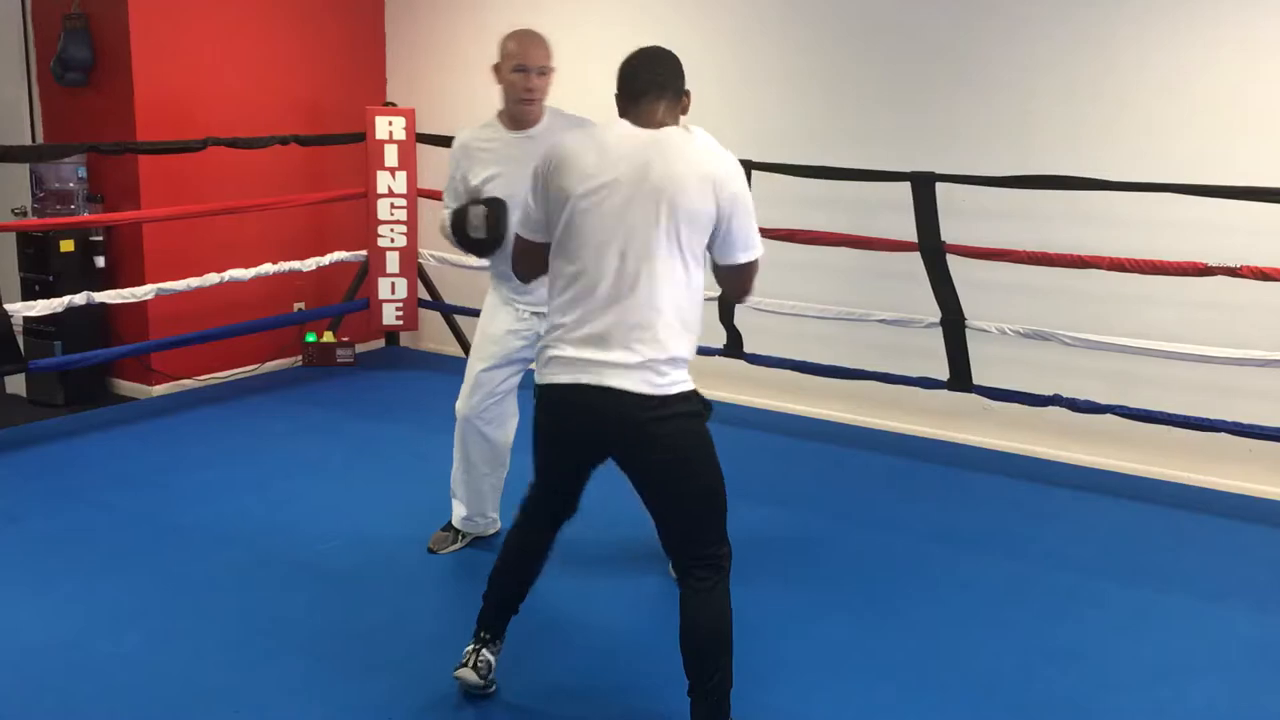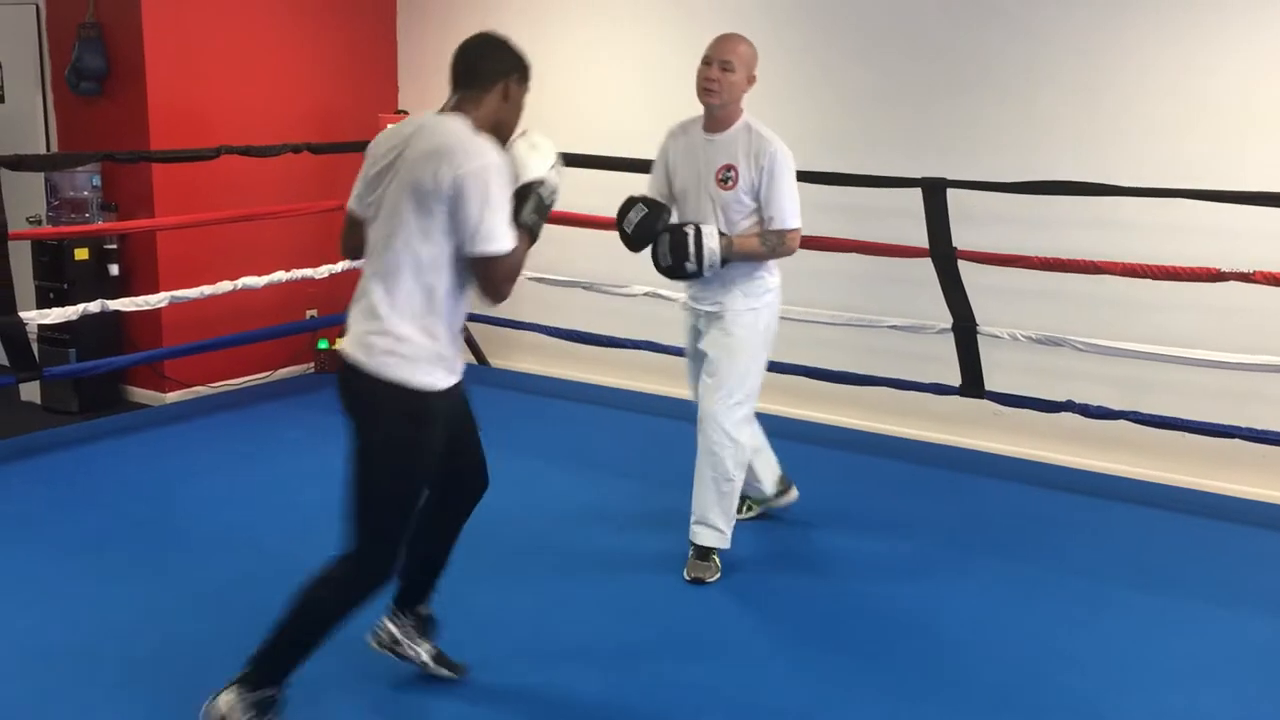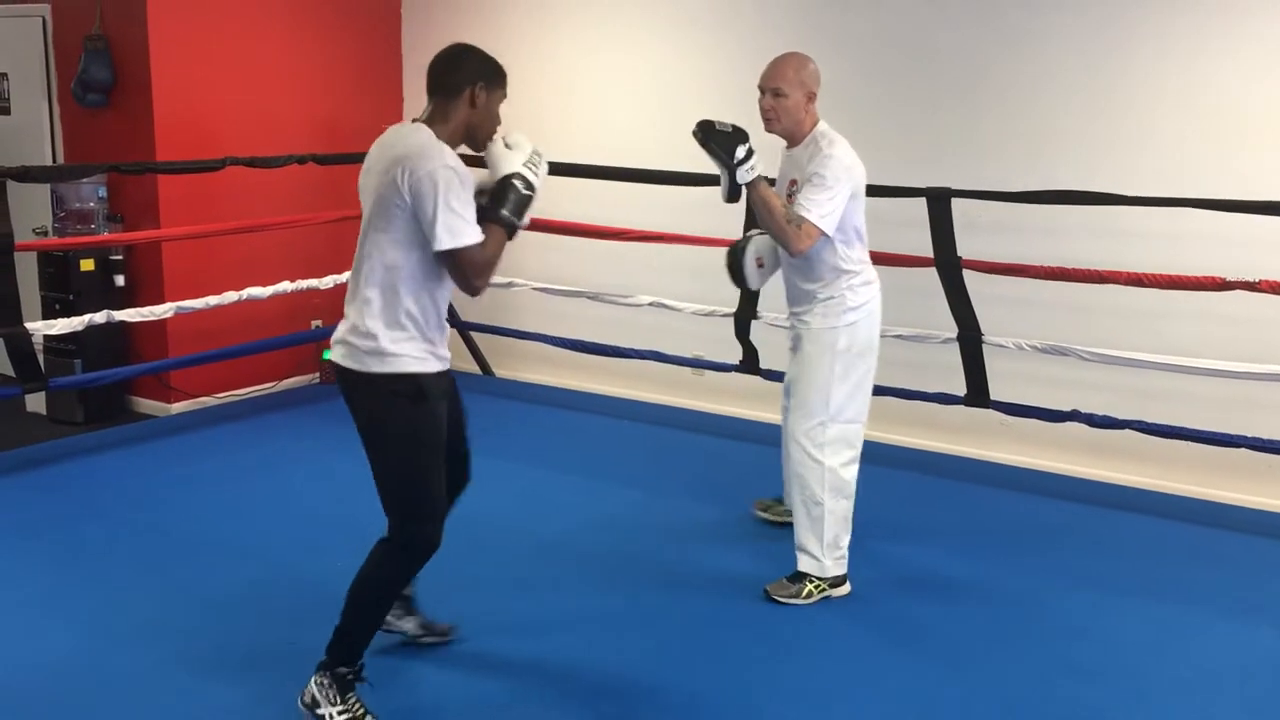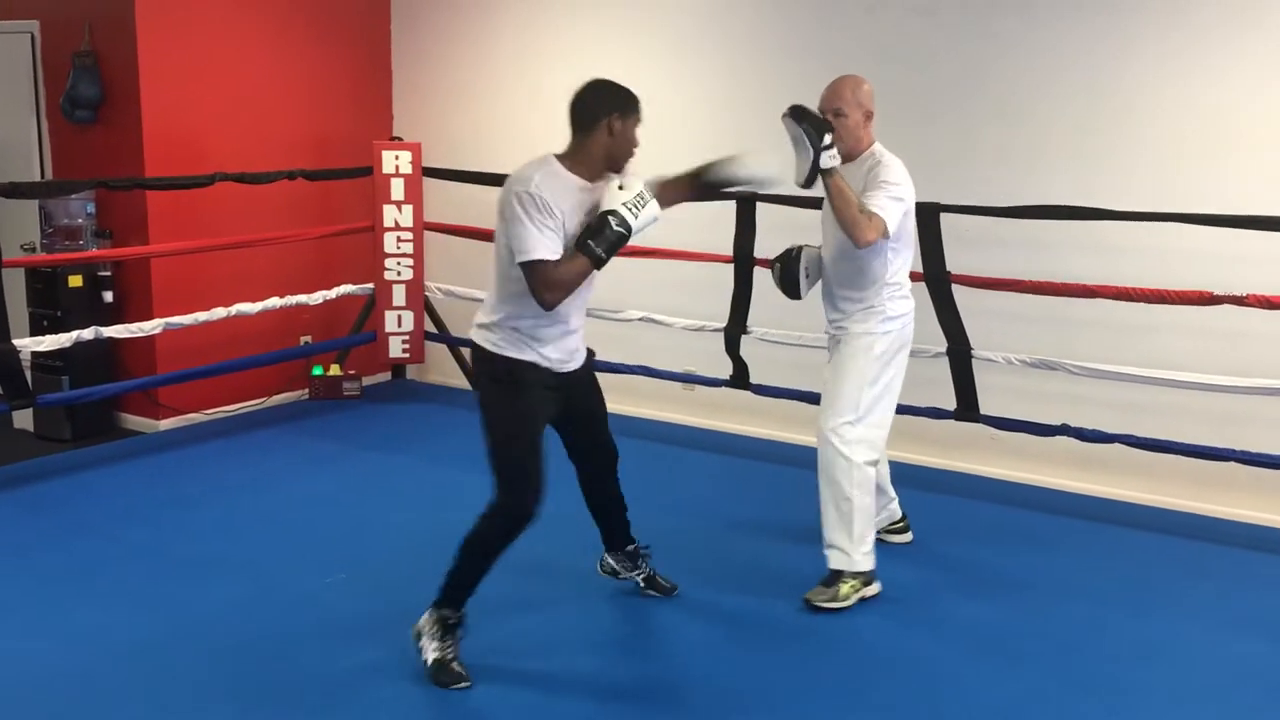
dt=0.7s
person 1, frame 1
left shoulder: (564, 155)
right shoulder: (715, 167)
left elbow: (524, 265)
right elbow: (738, 285)
left hip: (563, 384)
right hip: (654, 397)
left knee: (542, 510)
right knee: (704, 564)
left ankle: (482, 647)
person 1, frame 2
left shoulder: (398, 138)
right shoulder: (477, 163)
left elbow: (354, 237)
right elbow: (496, 278)
right wrist: (534, 198)
left hip: (382, 357)
right hip: (403, 377)
left knee: (463, 485)
right knee: (375, 554)
left ankle: (406, 622)
person 1, frame 3
left shoulder: (397, 141)
right shoulder: (437, 164)
right elbow: (474, 274)
left wrist: (485, 201)
right wrist: (512, 196)
left hip: (407, 357)
right hip: (393, 368)
left knee: (449, 480)
right knee: (416, 529)
left ankle: (391, 605)
person 1, frame 4
left shoulder: (602, 180)
right shoulder: (535, 188)
left elbow: (661, 194)
right elbow: (548, 289)
left wrist: (715, 175)
right wrist: (609, 232)
left hip: (567, 356)
right hip: (512, 361)
left knee: (599, 460)
right knee: (517, 502)
left ankle: (625, 557)
right ankle: (440, 621)
person 2, frame 1
left shoulder: (583, 134)
right shoulder: (472, 145)
right elbow: (455, 222)
right wrist: (462, 229)
right hip: (512, 302)
right knee: (478, 410)
right ankle: (473, 519)
person 2, frame 2
left shoulder: (767, 150)
right shoulder: (679, 137)
left elbow: (786, 240)
right elbow: (663, 203)
left wrist: (712, 246)
right wrist: (642, 216)
left hip: (746, 301)
right hip: (702, 298)
left knee: (722, 412)
right knee: (721, 404)
left ankle: (708, 538)
right ankle: (769, 486)
person 2, frame 3
left shoulder: (831, 158)
right shoulder: (794, 151)
left elbow: (799, 239)
left wrist: (747, 175)
right wrist: (765, 250)
left hip: (841, 313)
right hip: (813, 310)
left knee: (818, 433)
right knee: (800, 410)
left ankle: (825, 569)
right ankle: (798, 502)
person 2, frame 4
left shoulder: (884, 170)
right shoulder: (840, 170)
left elbow: (864, 235)
left wrist: (829, 164)
right wrist: (811, 261)
left hip: (878, 321)
right hip: (847, 321)
left knee: (841, 433)
right knee: (859, 428)
left ankle: (856, 567)
right ankle: (886, 517)
